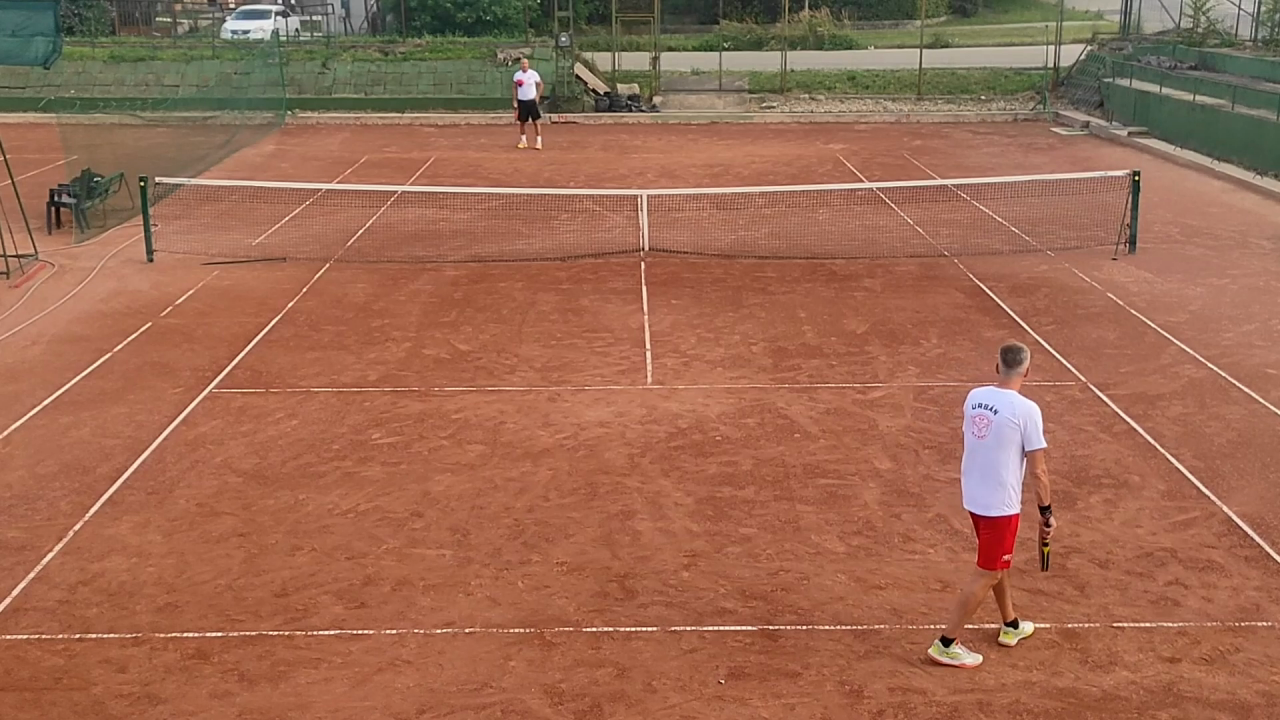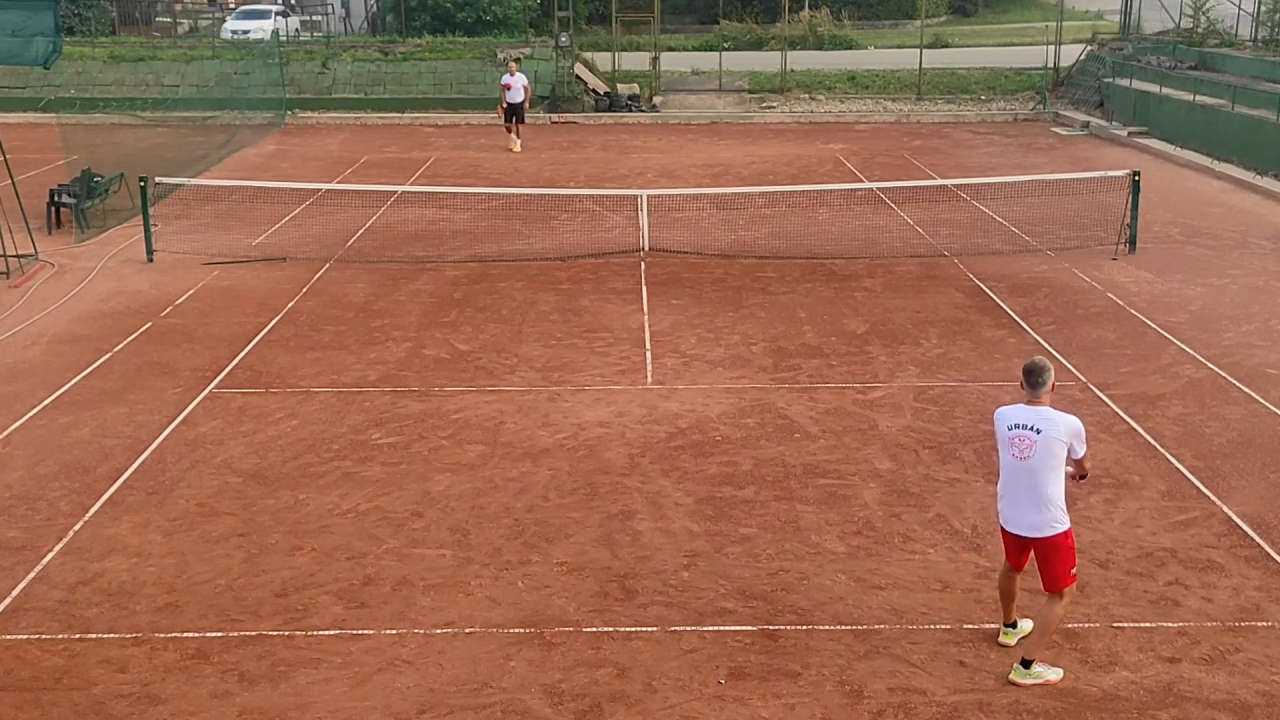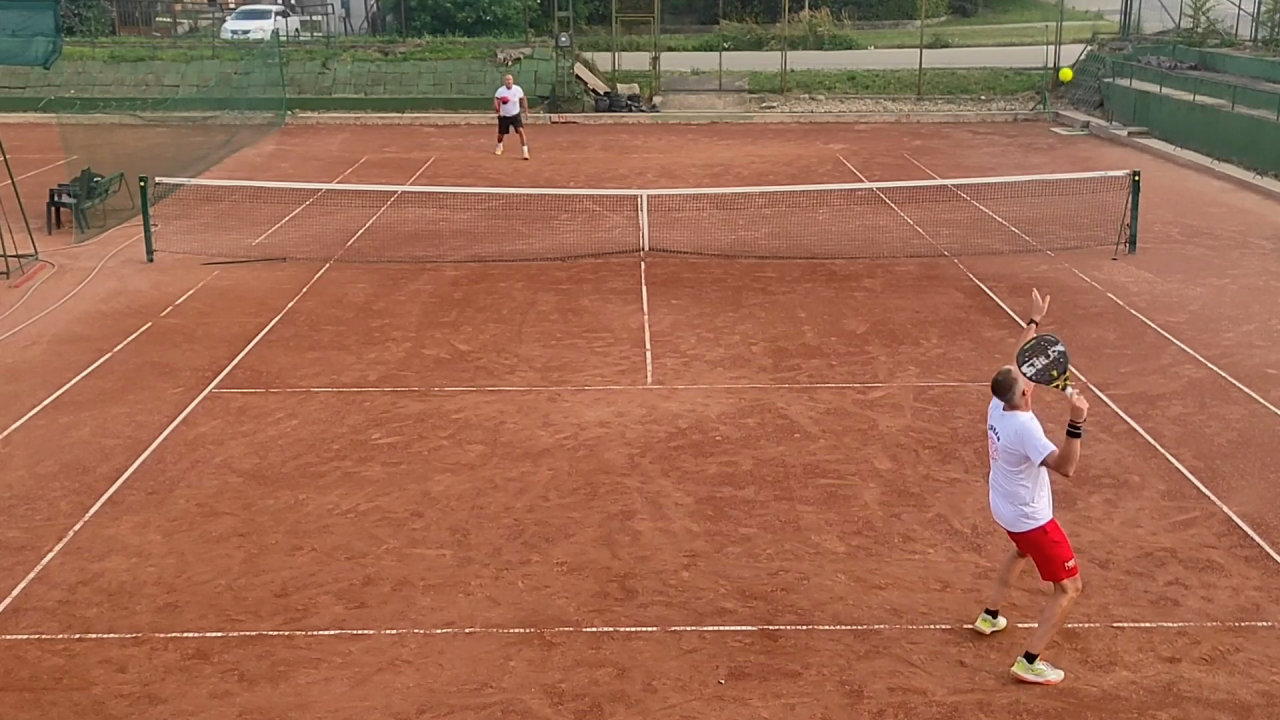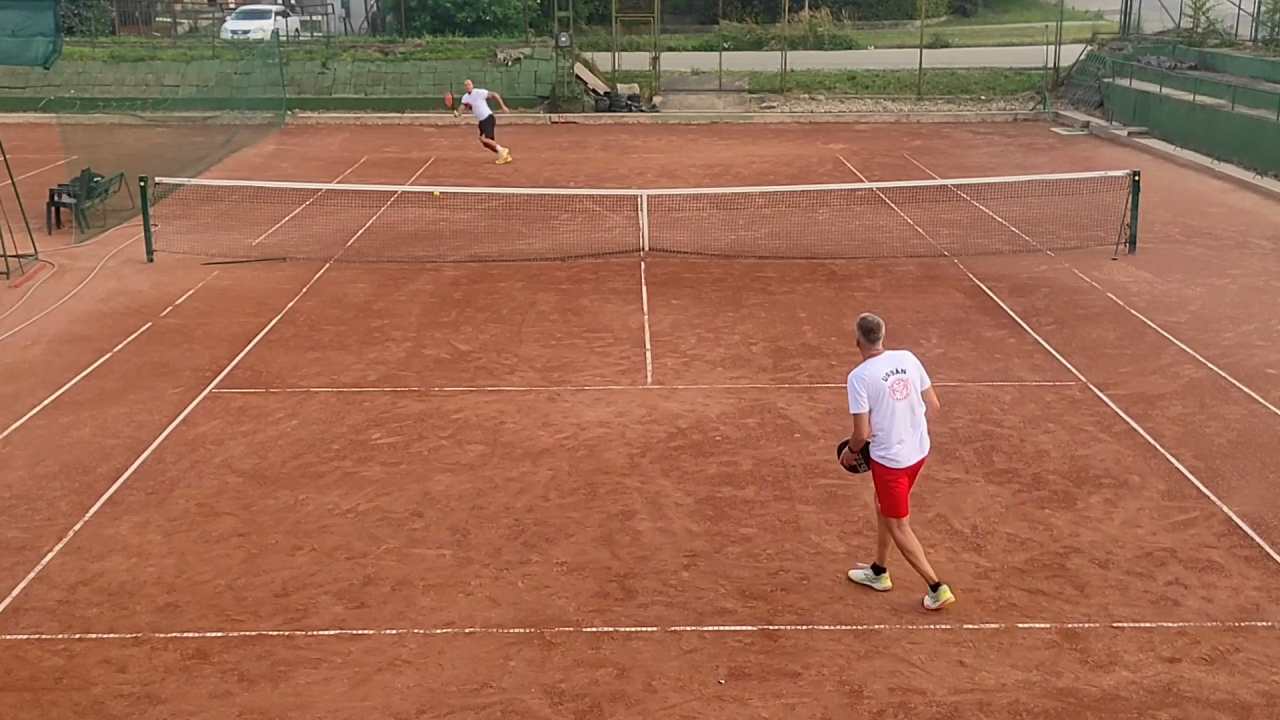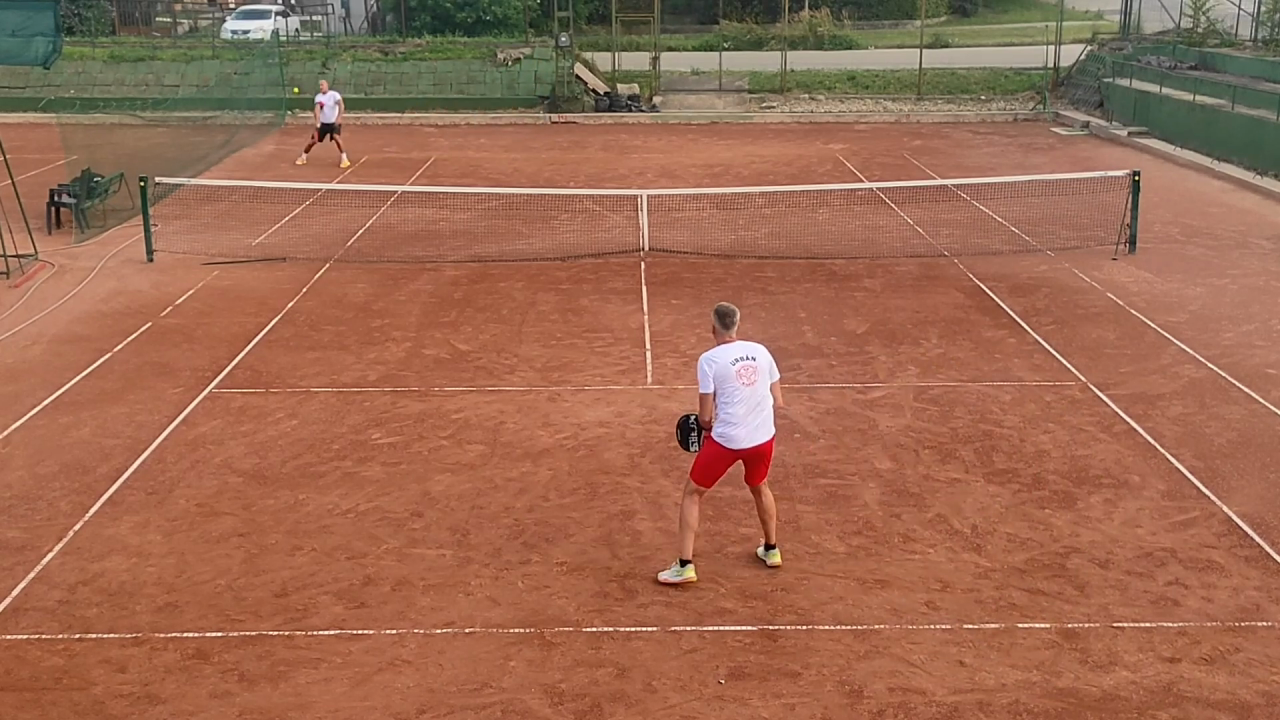
dt=1s
person 1, frame 1
left shoulder: (974, 397)
right shoulder: (1027, 410)
right elbow: (1038, 470)
right wrist: (1046, 511)
left hip: (974, 497)
right hip: (1001, 504)
left knee: (999, 562)
right knee: (987, 575)
left ankle: (1011, 625)
right ankle: (946, 644)
person 1, frame 2
left shoulder: (1002, 416)
right shoulder: (1068, 424)
right elbow: (1082, 466)
right wrist: (1078, 474)
left hip: (1010, 518)
right hip: (1050, 525)
left knee: (1012, 567)
right knee: (1061, 594)
left ankle: (1010, 626)
right ankle: (1026, 666)
person 1, frame 3
left shoulder: (996, 407)
right shoulder: (1025, 428)
left elbow: (1014, 363)
right elbow: (1064, 466)
left wrist: (1033, 320)
right wrist: (1076, 423)
left hip: (1004, 509)
right hip: (1032, 518)
left knee: (1023, 550)
right knee: (1068, 587)
left ankle: (990, 615)
right ankle: (1030, 661)
person 1, frame 4
left shoulder: (859, 377)
right shoulder: (908, 359)
left elbow: (862, 433)
right elbow: (933, 405)
left wrist: (850, 452)
left hip: (890, 458)
right hip: (919, 450)
left knee: (897, 525)
right knee: (886, 510)
left ankle: (937, 589)
right ankle: (878, 571)
person 1, frame 5
left shoulder: (709, 359)
right shoulder: (761, 352)
left elbow: (706, 416)
right elbow: (778, 401)
left wrist: (708, 426)
left hip: (727, 439)
right hip: (763, 436)
left knee: (692, 494)
right knee: (759, 487)
left ankle: (684, 566)
right ankle: (771, 550)
